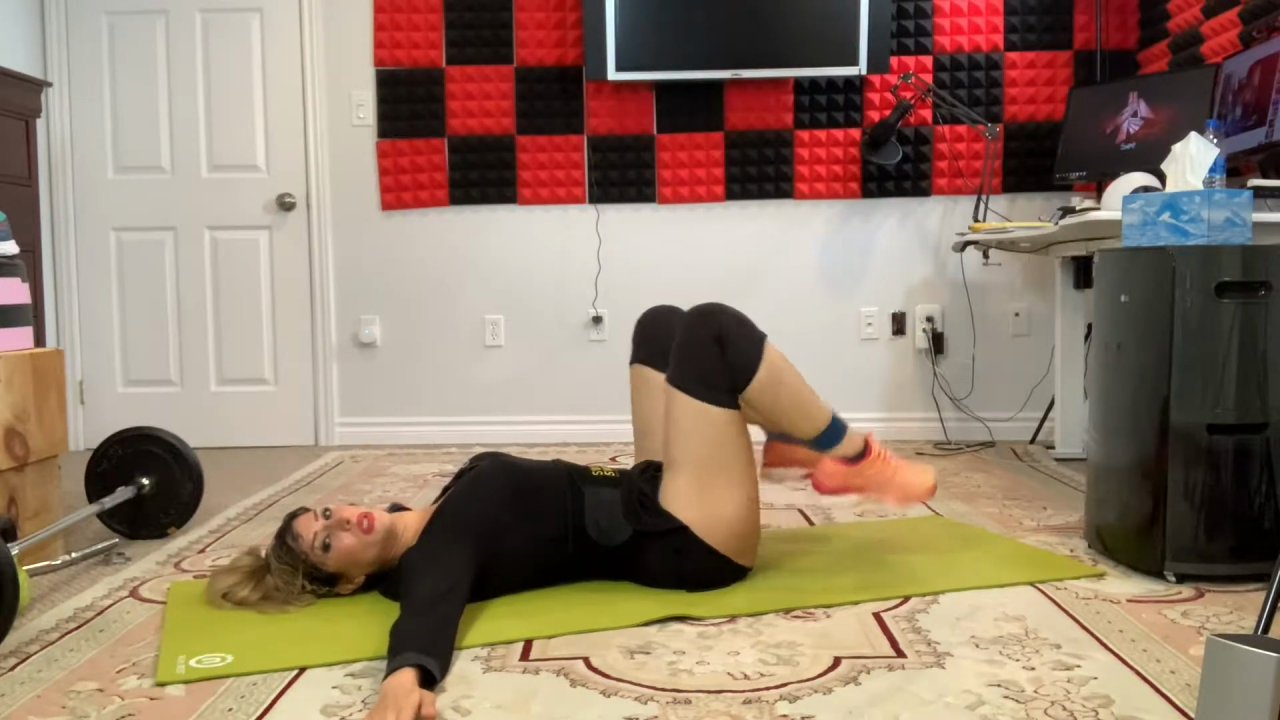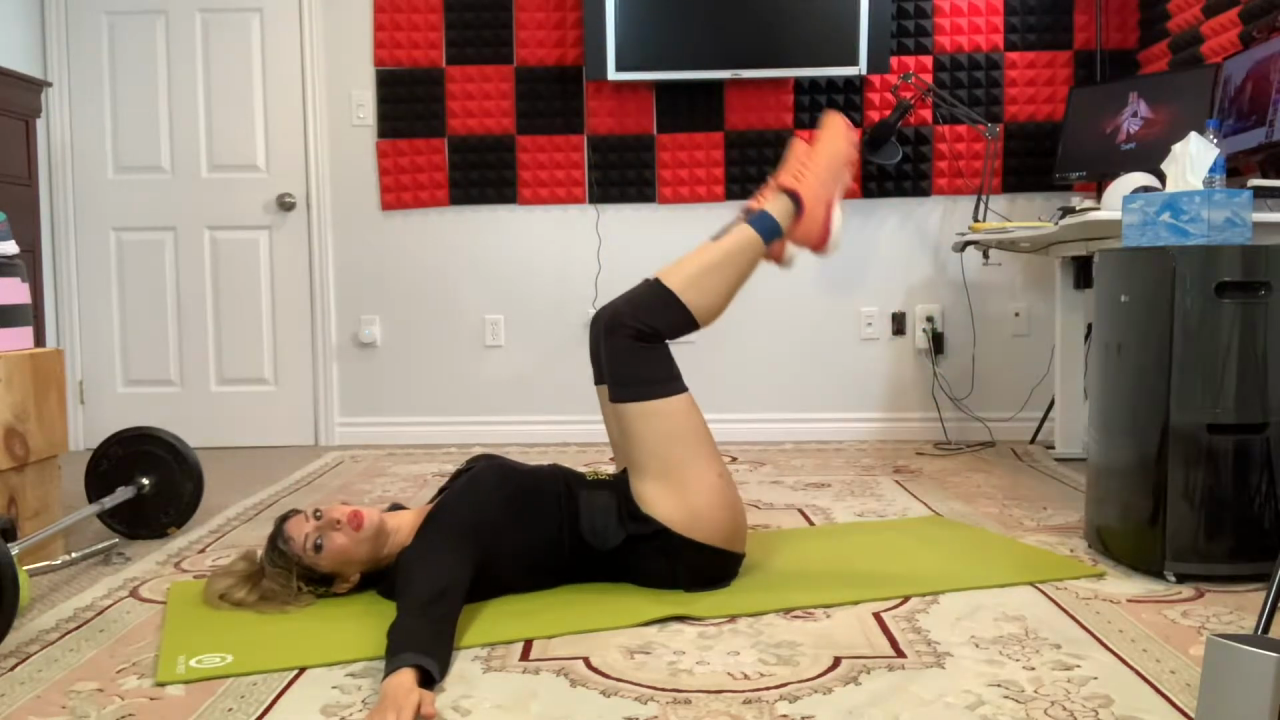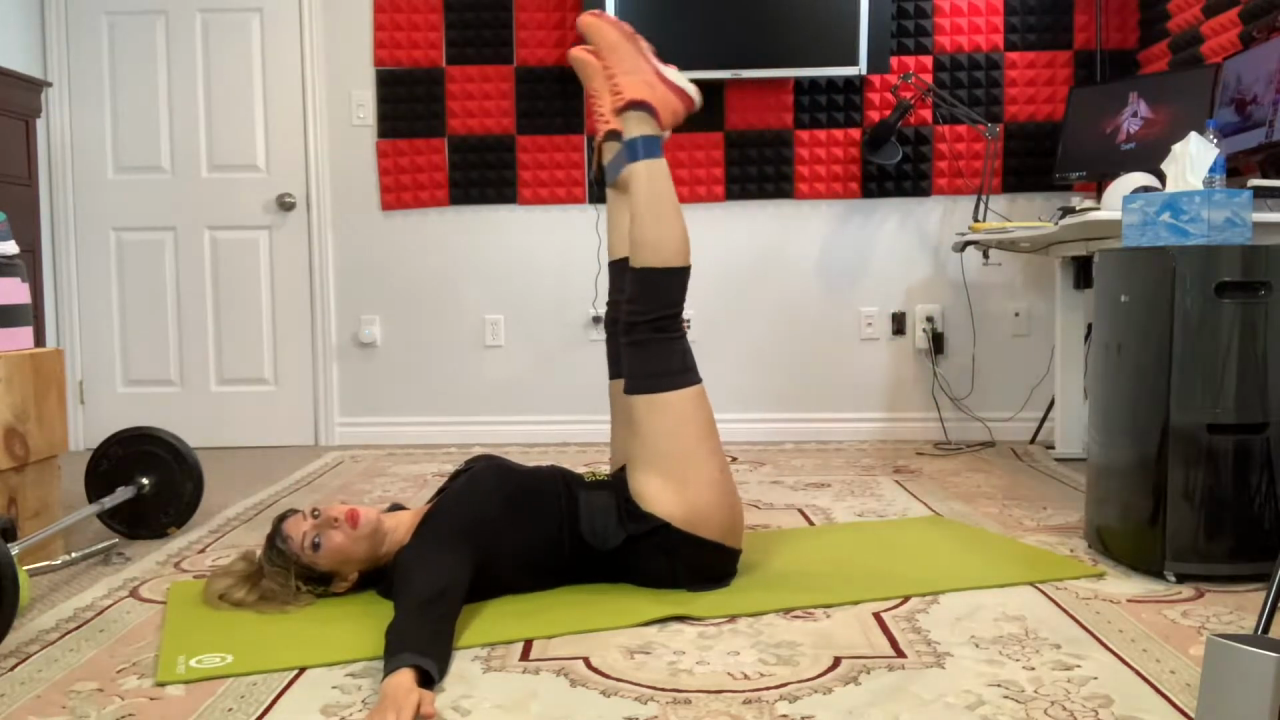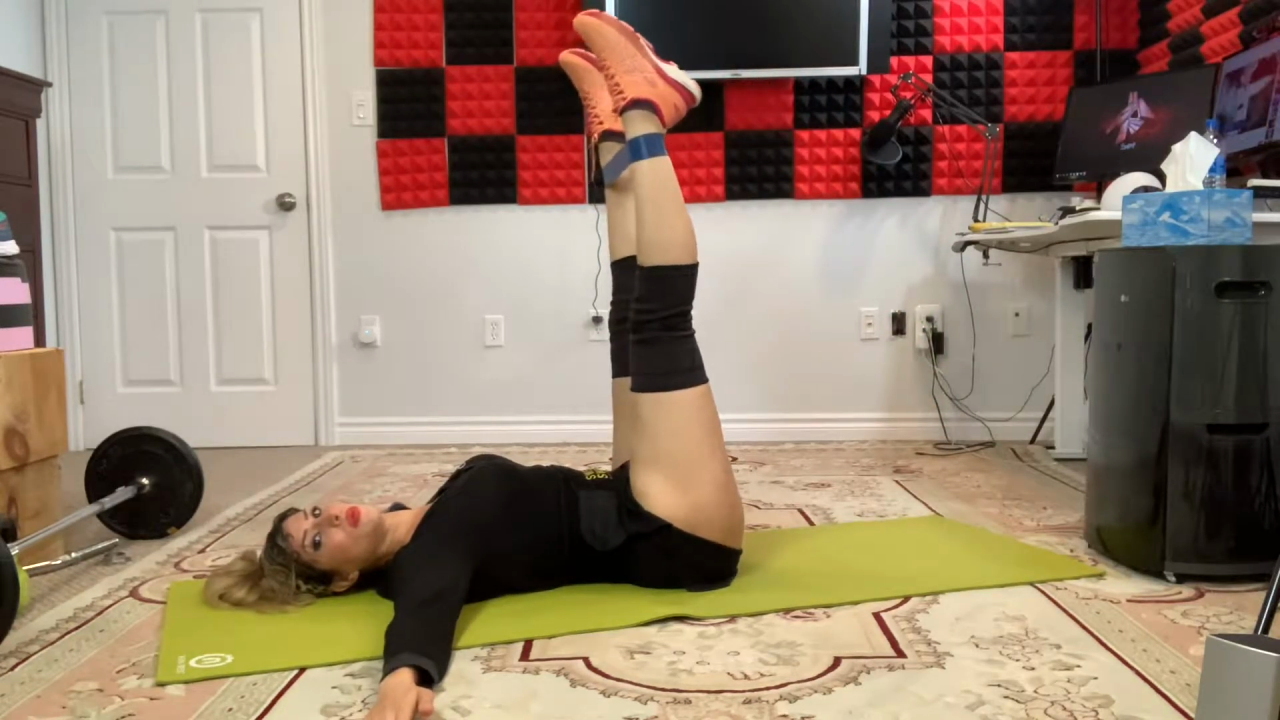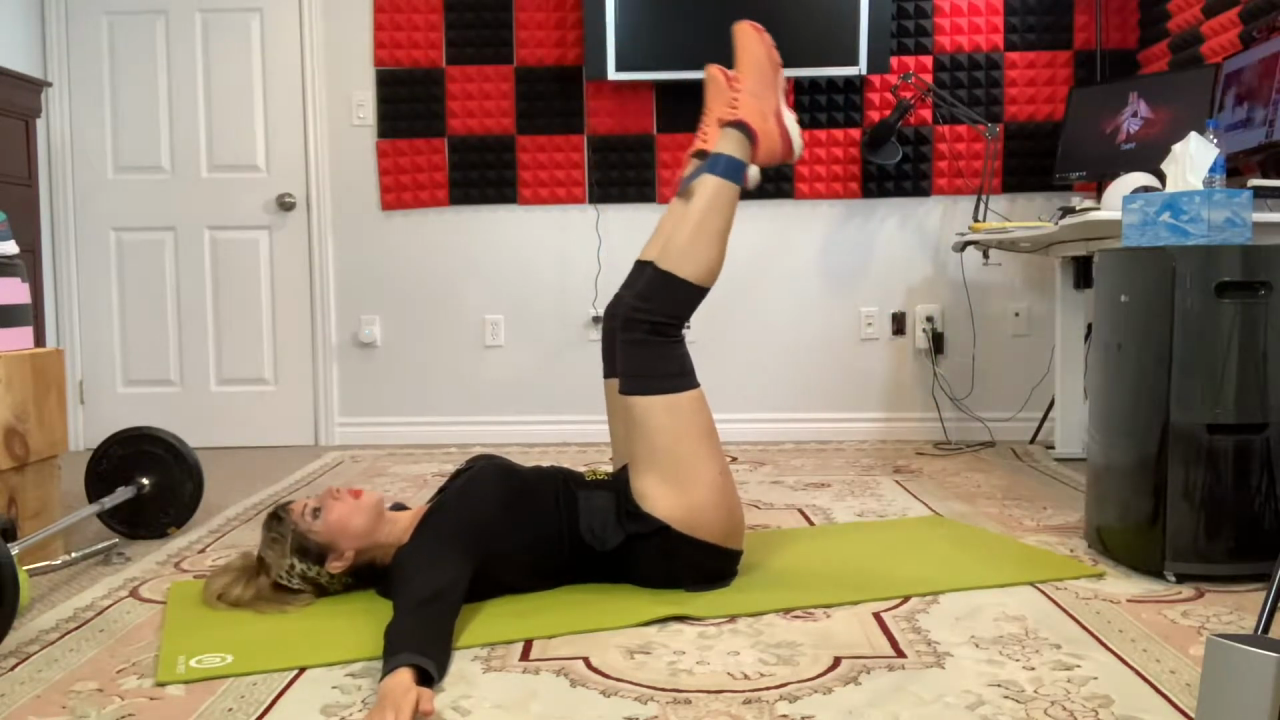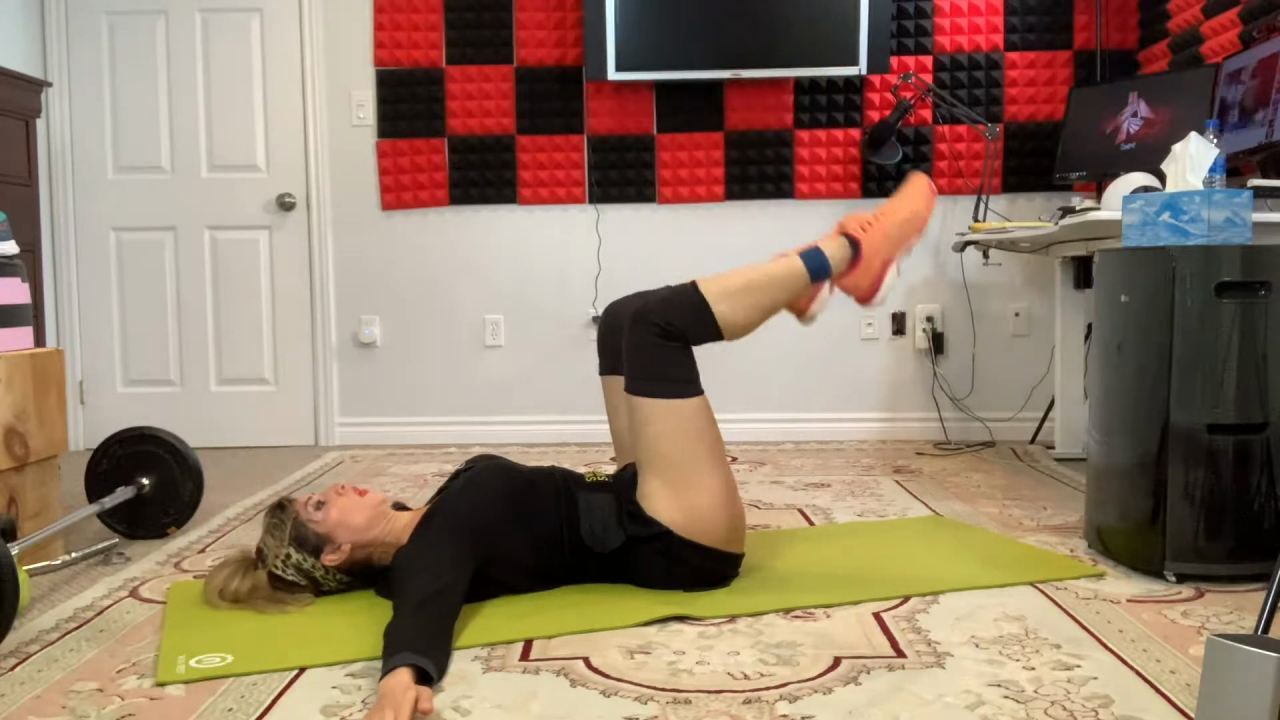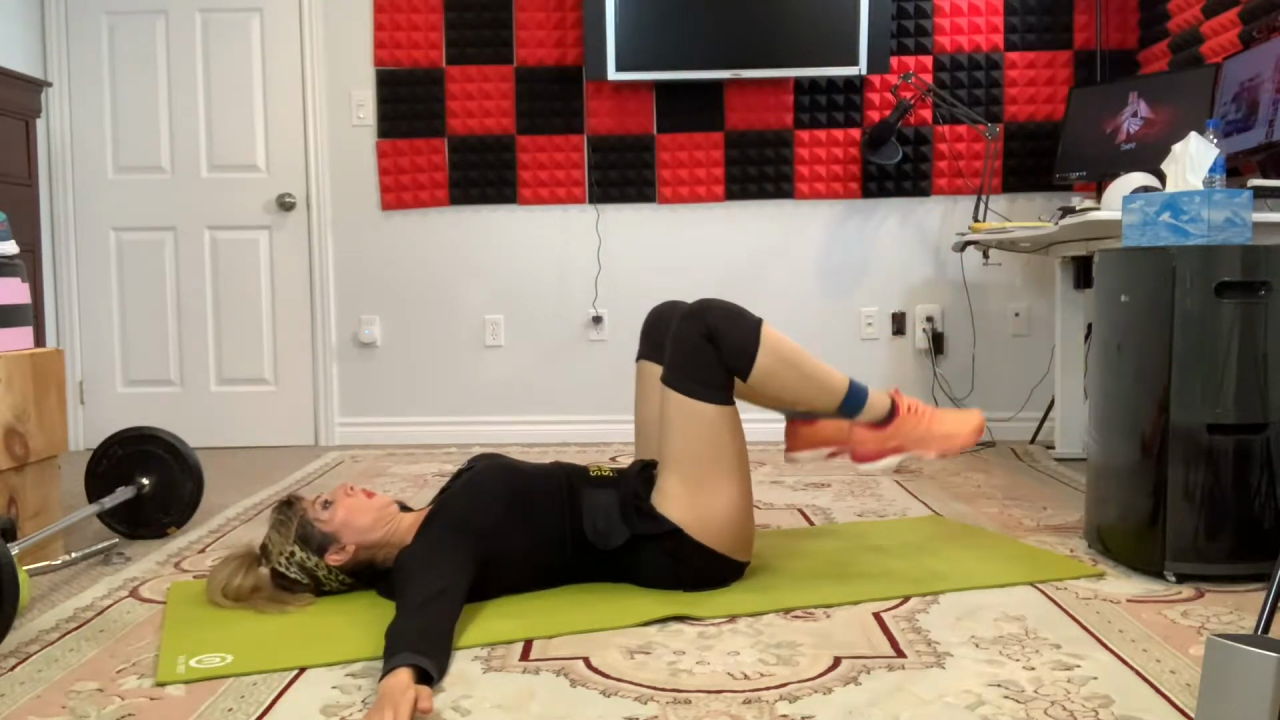
dt=0.4s
person 1, frame 1
left shoulder: (433, 520)
right shoulder: (425, 563)
right elbow: (427, 616)
left hip: (644, 498)
right hip: (685, 544)
left knee: (664, 325)
right knee: (711, 331)
left ankle: (814, 451)
right ankle: (857, 459)
person 1, frame 2
left shoulder: (426, 524)
right shoulder: (425, 565)
right elbow: (425, 614)
left hip: (634, 521)
right hip: (684, 545)
left knee: (624, 334)
right knee: (622, 330)
left ankle: (776, 218)
right ankle: (788, 207)
person 1, frame 3
left shoulder: (422, 525)
right shoulder: (418, 563)
right elbow: (424, 612)
left hip: (632, 514)
right hip: (680, 543)
right knee: (647, 319)
left ankle: (623, 133)
right ankle: (640, 118)
person 1, frame 4
left shoulder: (421, 526)
right shoulder: (418, 563)
right elbow: (425, 611)
left hip: (628, 511)
right hip: (679, 541)
right knee: (658, 318)
left ankle: (617, 133)
right ankle: (639, 118)
person 1, frame 5
left shoulder: (423, 529)
right shoulder: (418, 563)
right elbow: (423, 613)
left hip: (628, 513)
right hip: (679, 545)
left knee: (638, 321)
right knee: (641, 321)
right ankle: (738, 138)
person 1, frame 6
left shoulder: (415, 532)
right shoulder: (415, 563)
right elbow: (424, 611)
left hip: (628, 517)
right hip: (678, 548)
left knee: (628, 323)
right knee: (649, 324)
left ankle: (805, 272)
right ankle: (845, 252)
person 1, frame 7
left shoulder: (422, 531)
right shoulder: (423, 562)
right elbow: (424, 615)
left hip: (637, 500)
right hip: (681, 543)
left knee: (671, 321)
right knee: (704, 327)
left ankle: (821, 421)
right ankle: (881, 417)
